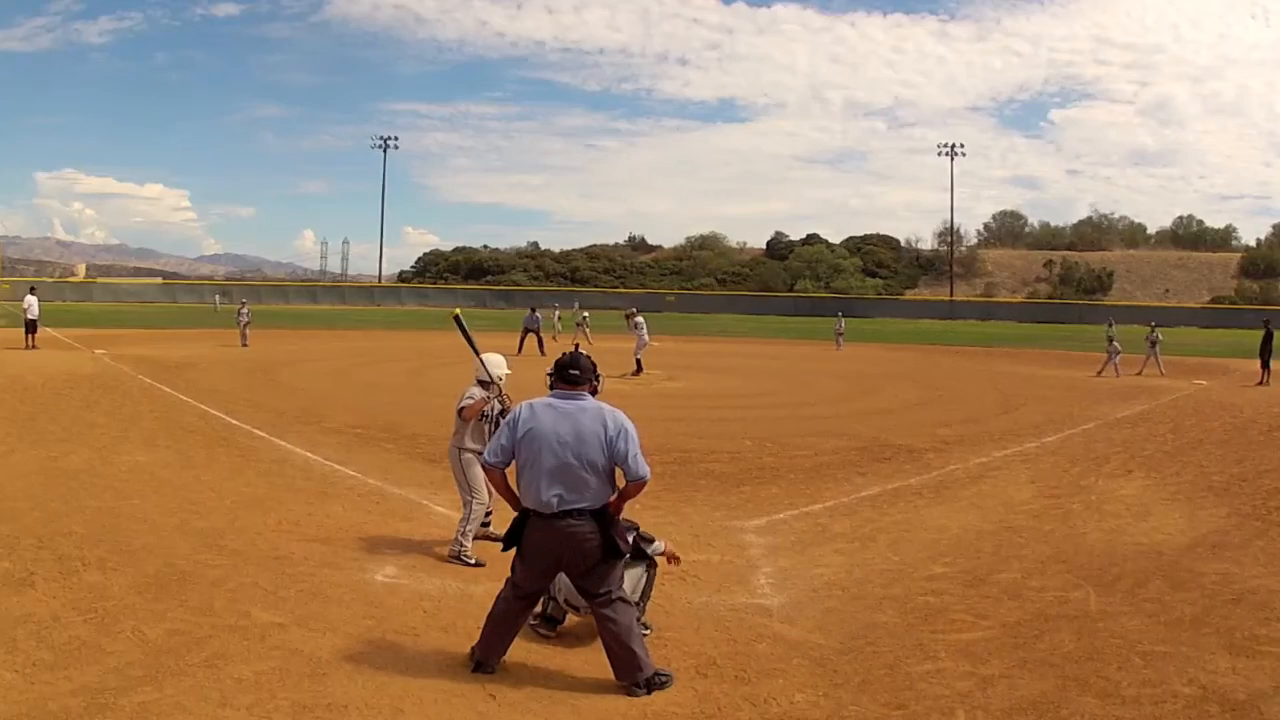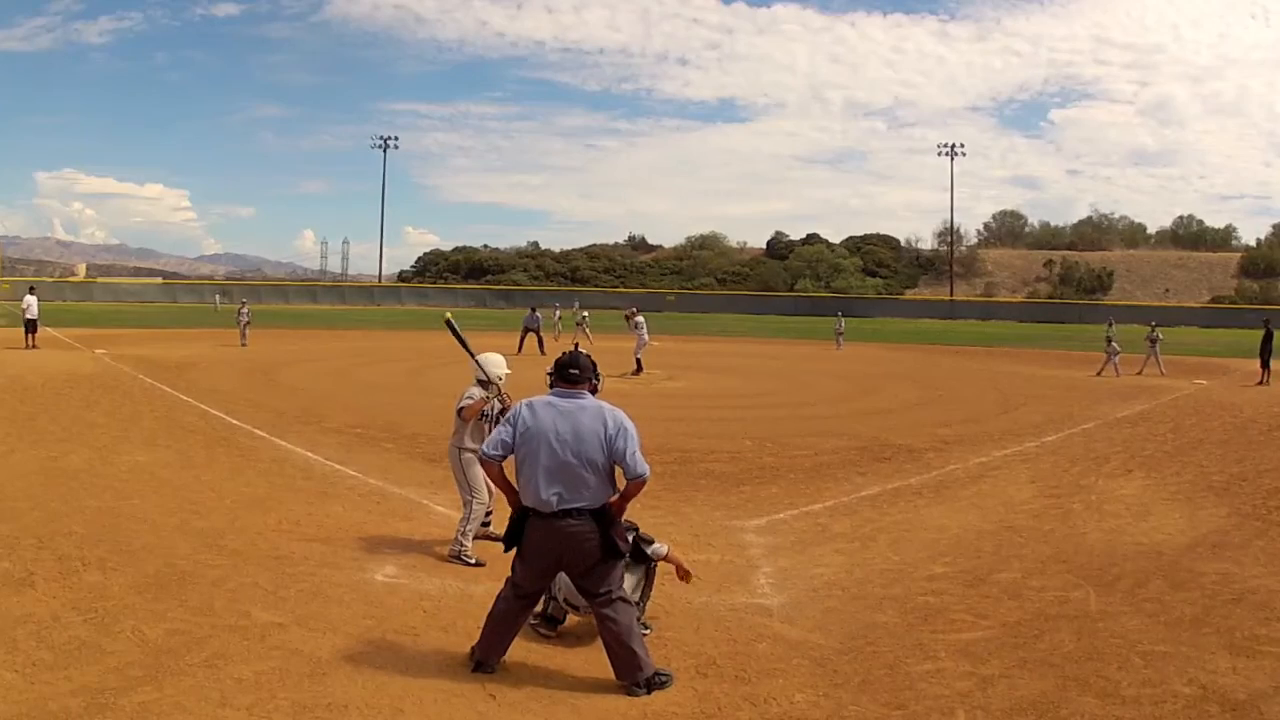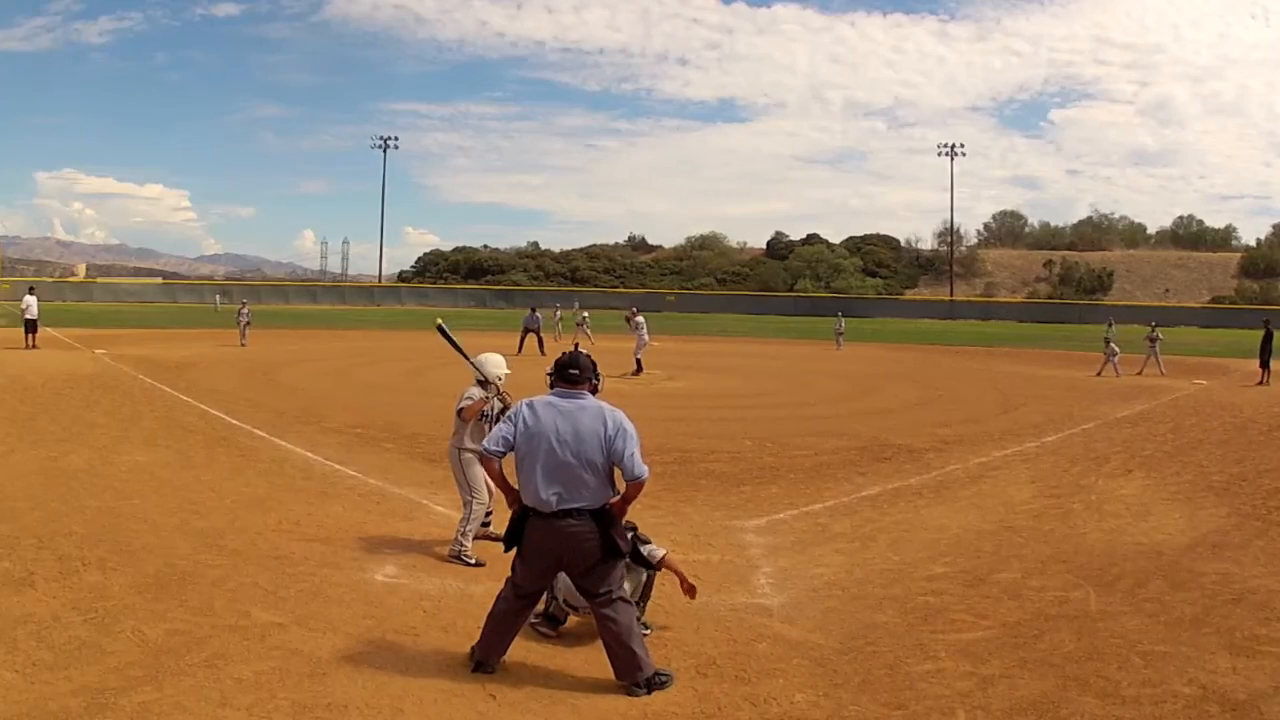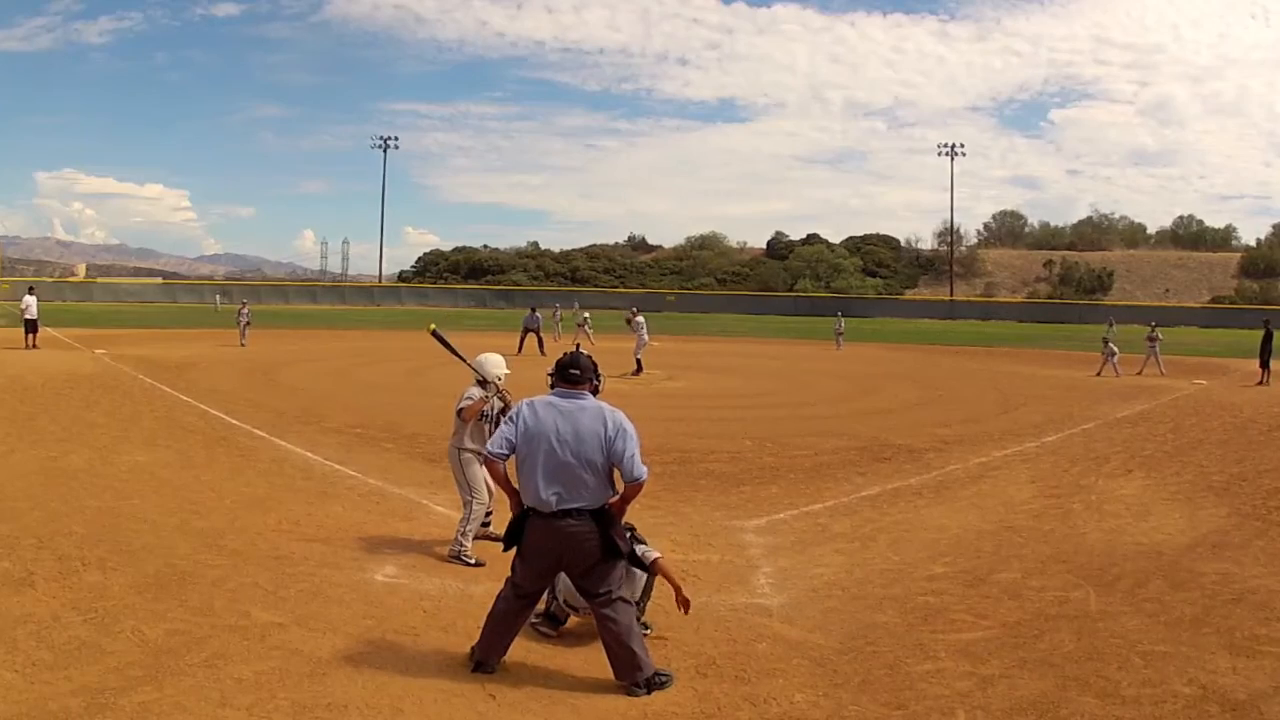
dt=0.1s
person 1, frame 1
left shoulder: (524, 413)
right shoulder: (612, 419)
left elbow: (492, 464)
right elbow: (639, 477)
left wrist: (516, 503)
right wrist: (618, 501)
left hip: (538, 527)
right hip: (591, 530)
left knee: (517, 595)
right knee: (610, 602)
left ankle: (485, 657)
right ankle: (640, 676)
person 1, frame 2
left shoulder: (525, 411)
right shoulder: (612, 417)
left elbow: (489, 456)
right elbow: (639, 476)
left wrist: (510, 493)
right wrist: (622, 502)
left hip: (538, 526)
right hip: (590, 529)
left knee: (517, 594)
right knee: (611, 602)
left ankle: (485, 657)
right ankle: (640, 676)
person 1, frame 3
left shoulder: (525, 410)
right shoulder: (611, 418)
left elbow: (489, 453)
right elbow: (637, 477)
left wrist: (509, 493)
right wrist: (623, 503)
left hip: (539, 526)
right hip: (591, 529)
left knee: (517, 594)
right knee: (611, 602)
left ankle: (485, 657)
right ankle: (640, 676)
person 1, frame 4
left shoulder: (525, 410)
right shoulder: (611, 418)
left elbow: (492, 457)
right elbow: (636, 478)
left wrist: (513, 495)
right wrist: (621, 504)
left hip: (538, 526)
right hip: (590, 529)
left knee: (517, 594)
right knee: (611, 602)
left ankle: (484, 657)
right ankle: (640, 676)
person 2, frame 1
left shoulder: (493, 395)
right shoulder: (474, 393)
right elbow: (465, 415)
left wrist: (507, 409)
right wrist: (488, 397)
left hip: (480, 453)
right hip: (465, 453)
left knee: (488, 493)
right knee: (478, 500)
left ankle: (483, 529)
right ankle: (459, 550)
person 2, frame 2
left shoulder: (493, 395)
right shoulder: (473, 393)
right elbow: (465, 415)
left wrist: (507, 407)
right wrist: (487, 397)
left hip: (479, 452)
right hip: (465, 453)
left knee: (488, 492)
right knee: (477, 499)
left ankle: (482, 529)
right ankle: (459, 550)
person 2, frame 3
left shoulder: (493, 395)
right shoulder: (473, 393)
right elbow: (465, 415)
left wrist: (508, 406)
right wrist: (487, 397)
left hip: (479, 452)
right hip: (465, 453)
left knee: (489, 492)
right knee: (478, 500)
left ankle: (482, 529)
right ankle: (459, 550)
person 2, frame 4
left shoulder: (493, 395)
right shoulder: (473, 393)
right elbow: (464, 416)
left wrist: (507, 403)
right wrist: (487, 397)
left hip: (480, 453)
right hip: (465, 453)
left knee: (489, 493)
right knee: (477, 499)
left ankle: (482, 529)
right ankle: (459, 550)
person 3, frame 1
right shoulder: (626, 530)
right elbow: (658, 547)
right wrist: (671, 553)
left hip: (571, 600)
right knee: (647, 561)
left ankle: (550, 619)
person 3, frame 2
right shoulder: (625, 531)
right elbow: (660, 552)
right wrist: (681, 565)
left hip: (570, 599)
right knee: (645, 562)
left ankle: (550, 619)
person 3, frame 3
right shoulder: (625, 531)
right elbow: (658, 555)
right wrist: (684, 578)
left hip: (570, 600)
right knee: (647, 563)
left ankle: (552, 618)
person 3, frame 4
right shoulder: (624, 533)
right elbow: (653, 559)
right wrist: (679, 590)
left hip: (572, 601)
right knee: (646, 564)
left ankle: (552, 619)
